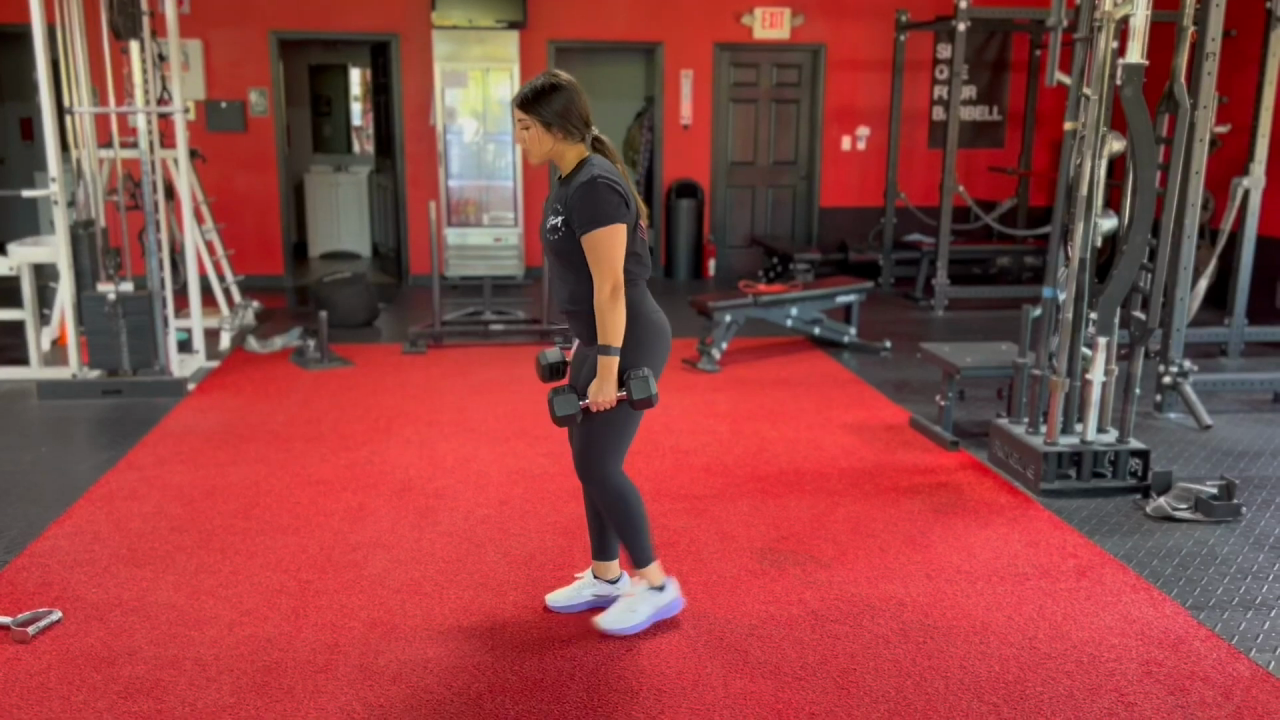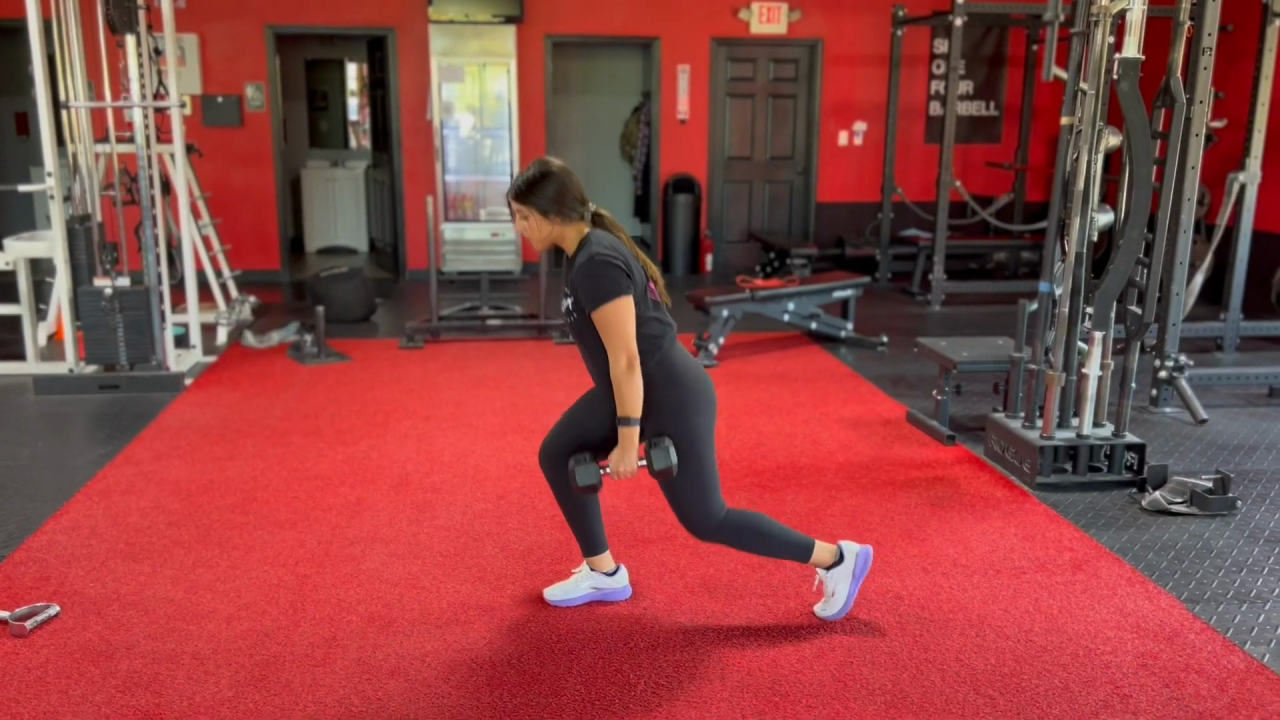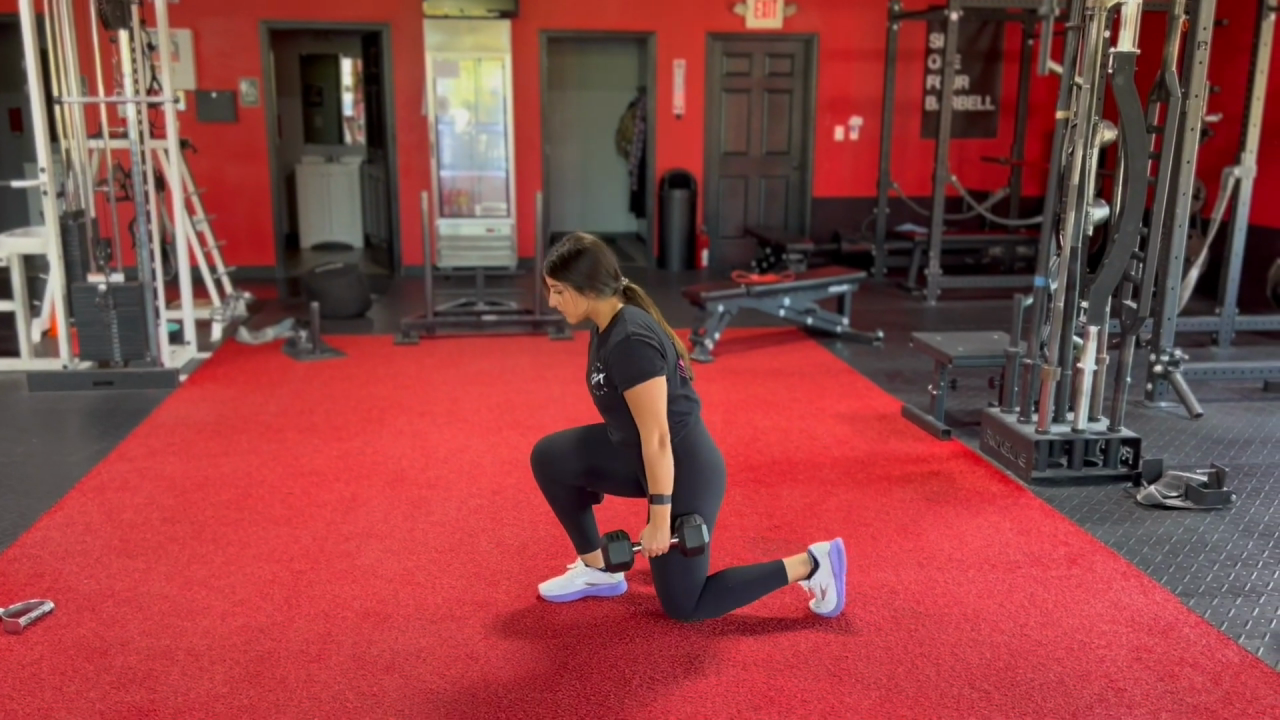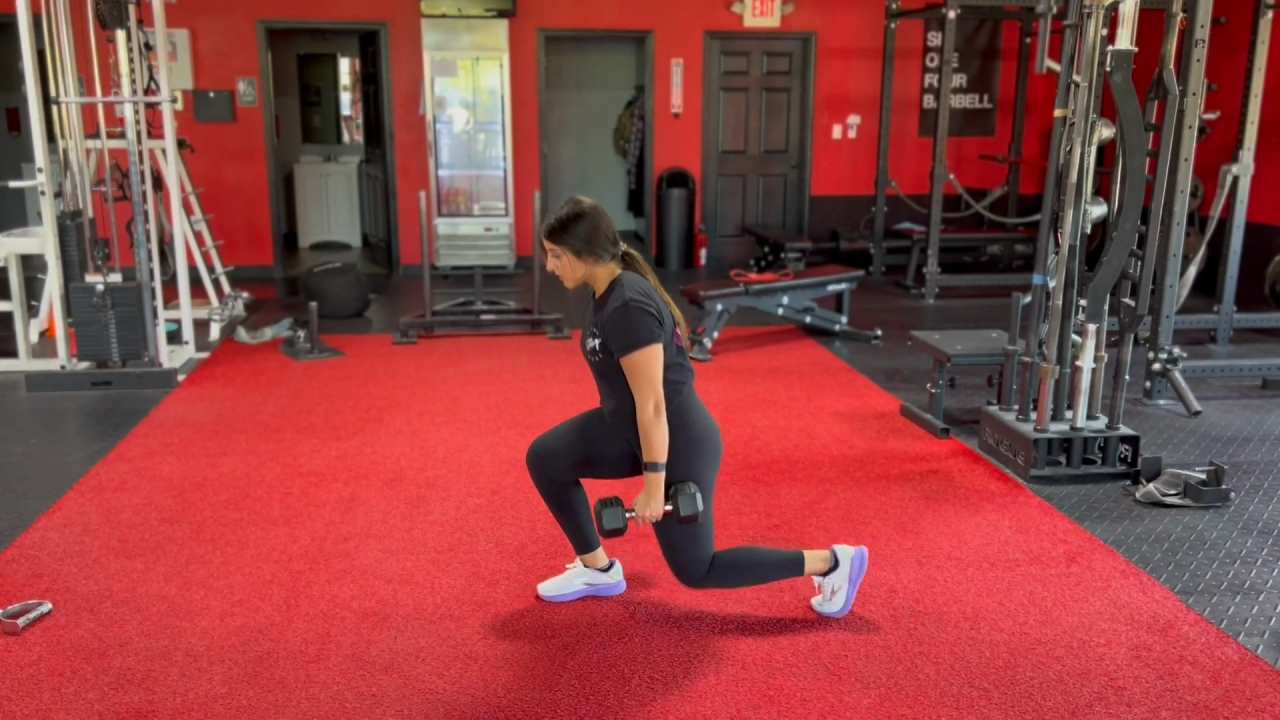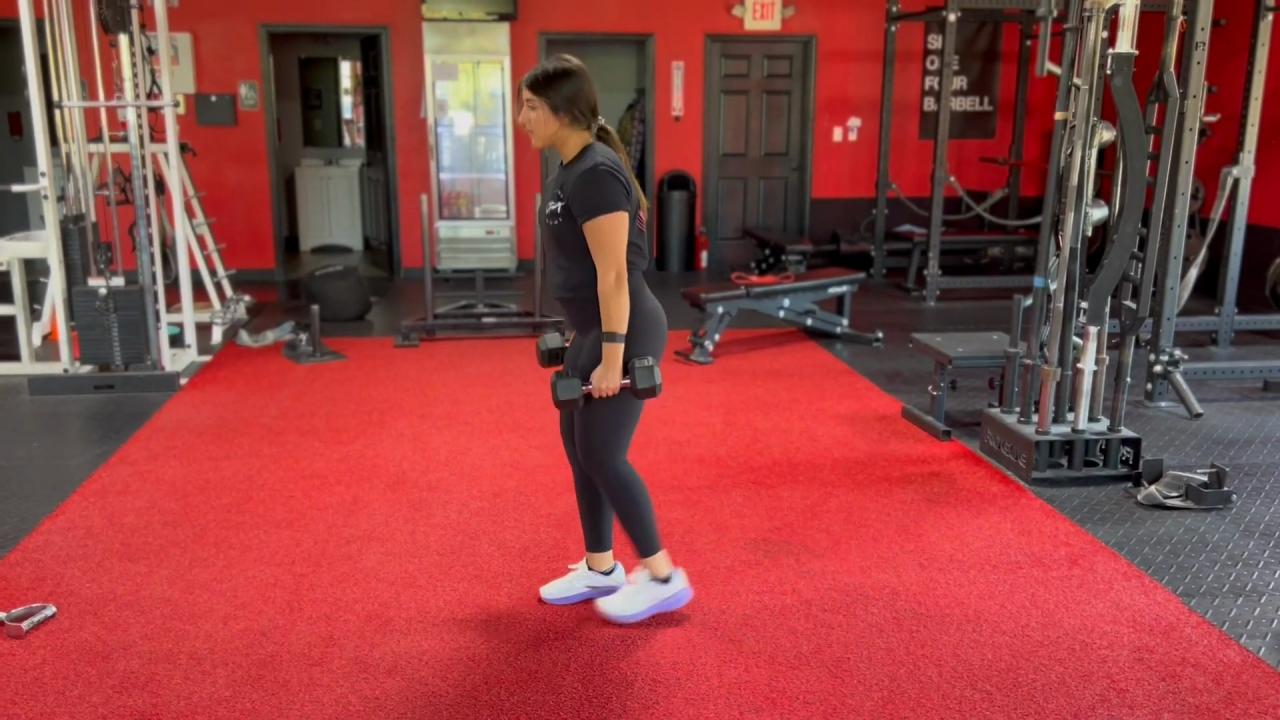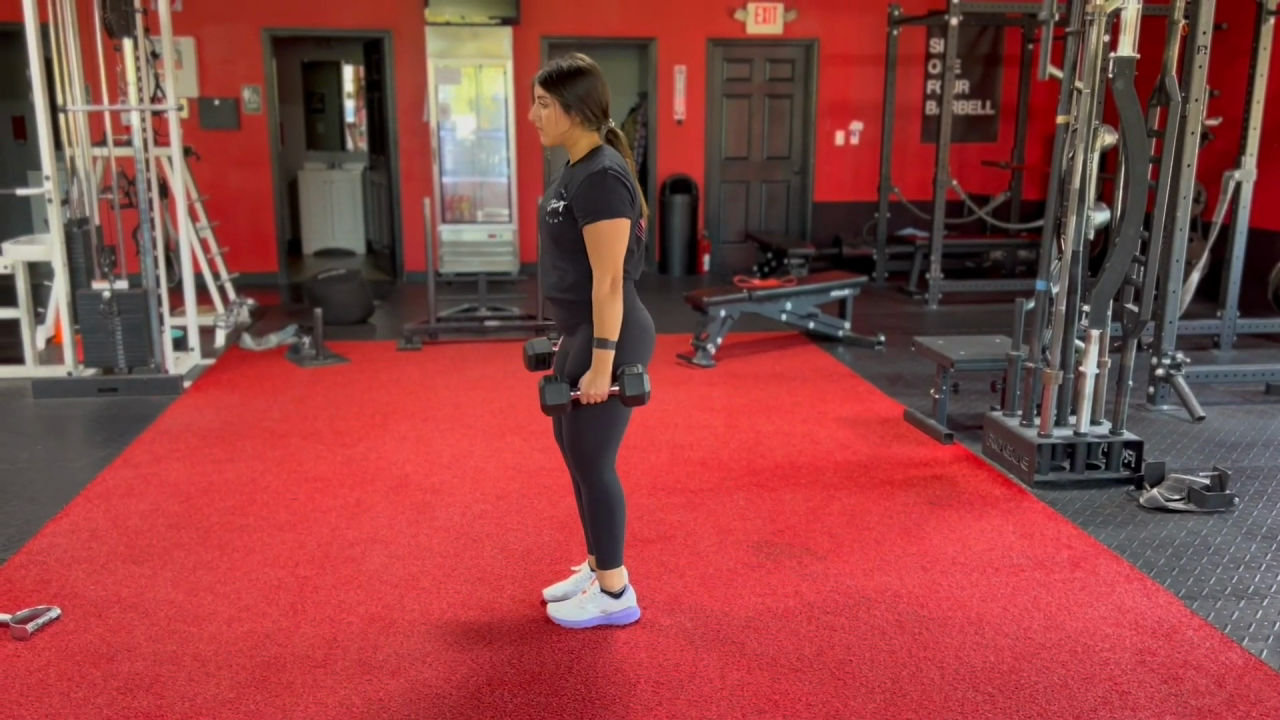
dt=0.5s
person 1, frame 1
left shoulder: (595, 184)
right shoulder: (575, 179)
left elbow: (610, 285)
left wrist: (605, 370)
right wrist: (592, 356)
left hip: (629, 340)
right hip: (600, 338)
left knee: (600, 467)
right knee: (586, 459)
left ankle: (656, 586)
right ankle: (607, 576)
person 1, frame 2
left shoulder: (596, 263)
right shoulder: (587, 251)
left elbow: (625, 358)
left wrist: (628, 440)
right wrist: (620, 420)
left hip: (671, 395)
right hip: (643, 388)
left knee: (705, 520)
right knee: (557, 456)
left ankle: (837, 558)
right ankle: (604, 573)
person 1, frame 3
left shoulder: (630, 342)
right shoulder: (611, 326)
left elbow: (657, 437)
left wrist: (659, 517)
right wrist: (599, 471)
left hip: (684, 470)
right hip: (647, 456)
left knee: (683, 605)
right knee: (550, 458)
left ankle: (811, 564)
right ankle: (597, 569)
person 1, frame 4
left shoulder: (628, 308)
right shoulder: (608, 293)
left elbow: (652, 405)
left wrist: (654, 485)
right wrist: (611, 449)
left hip: (680, 442)
right hip: (638, 430)
left knee: (694, 569)
right knee: (545, 458)
left ankle: (832, 562)
right ankle: (598, 568)
person 1, frame 5
left shoulder: (597, 173)
right shoulder: (575, 168)
left elbow: (614, 274)
left wrist: (612, 359)
left hip: (624, 331)
right hip: (595, 329)
left knee: (602, 456)
right knee: (579, 448)
left ankle: (663, 578)
right ankle: (600, 568)
person 1, frame 6
left shoulder: (601, 177)
right shoulder: (580, 168)
left elbow: (609, 281)
left wrist: (601, 364)
left hip: (608, 338)
right hip: (583, 334)
left knee: (590, 461)
right knee: (575, 453)
left ankle: (615, 593)
right ankle: (598, 568)
